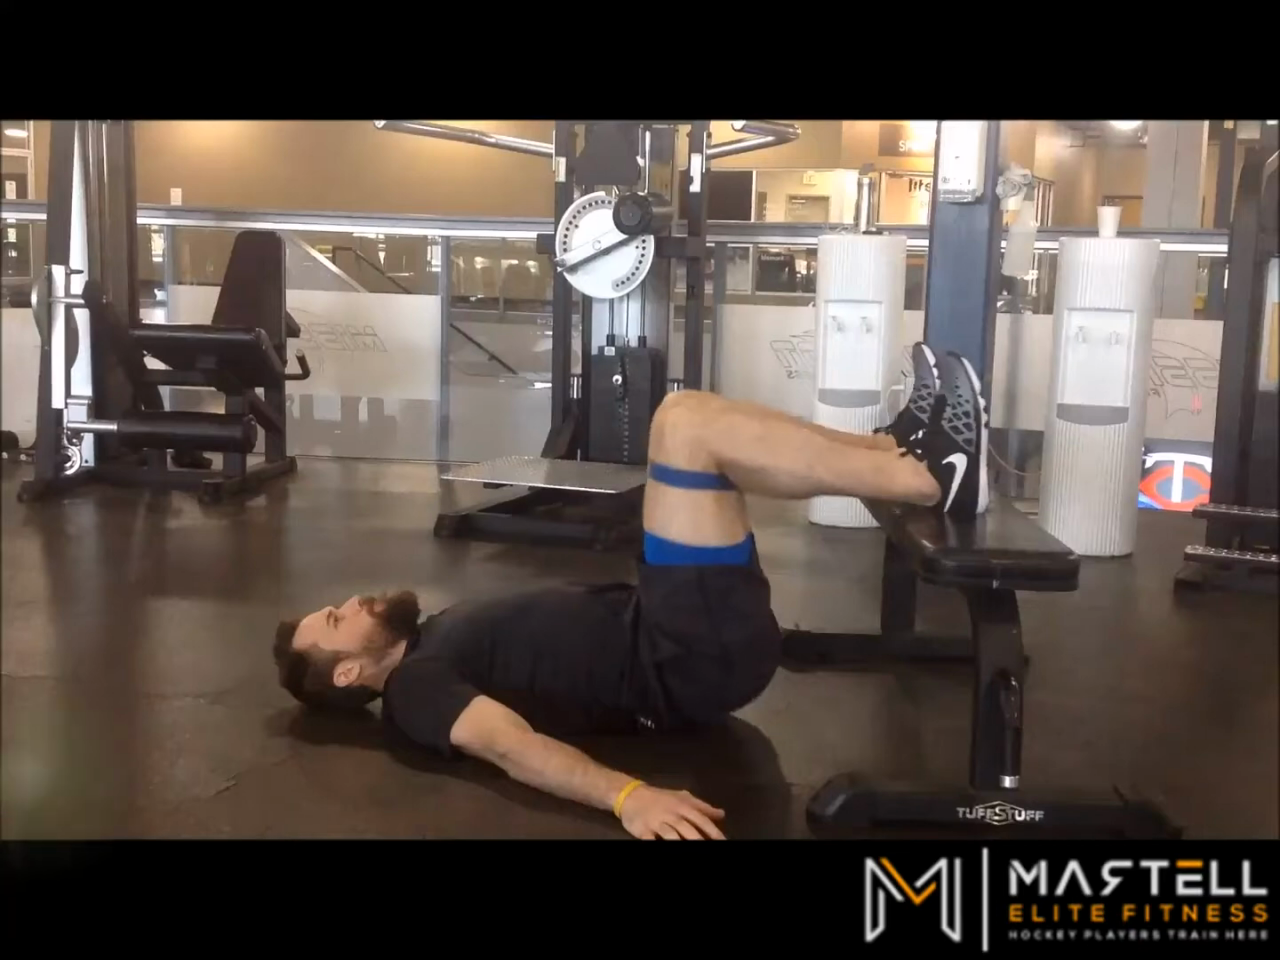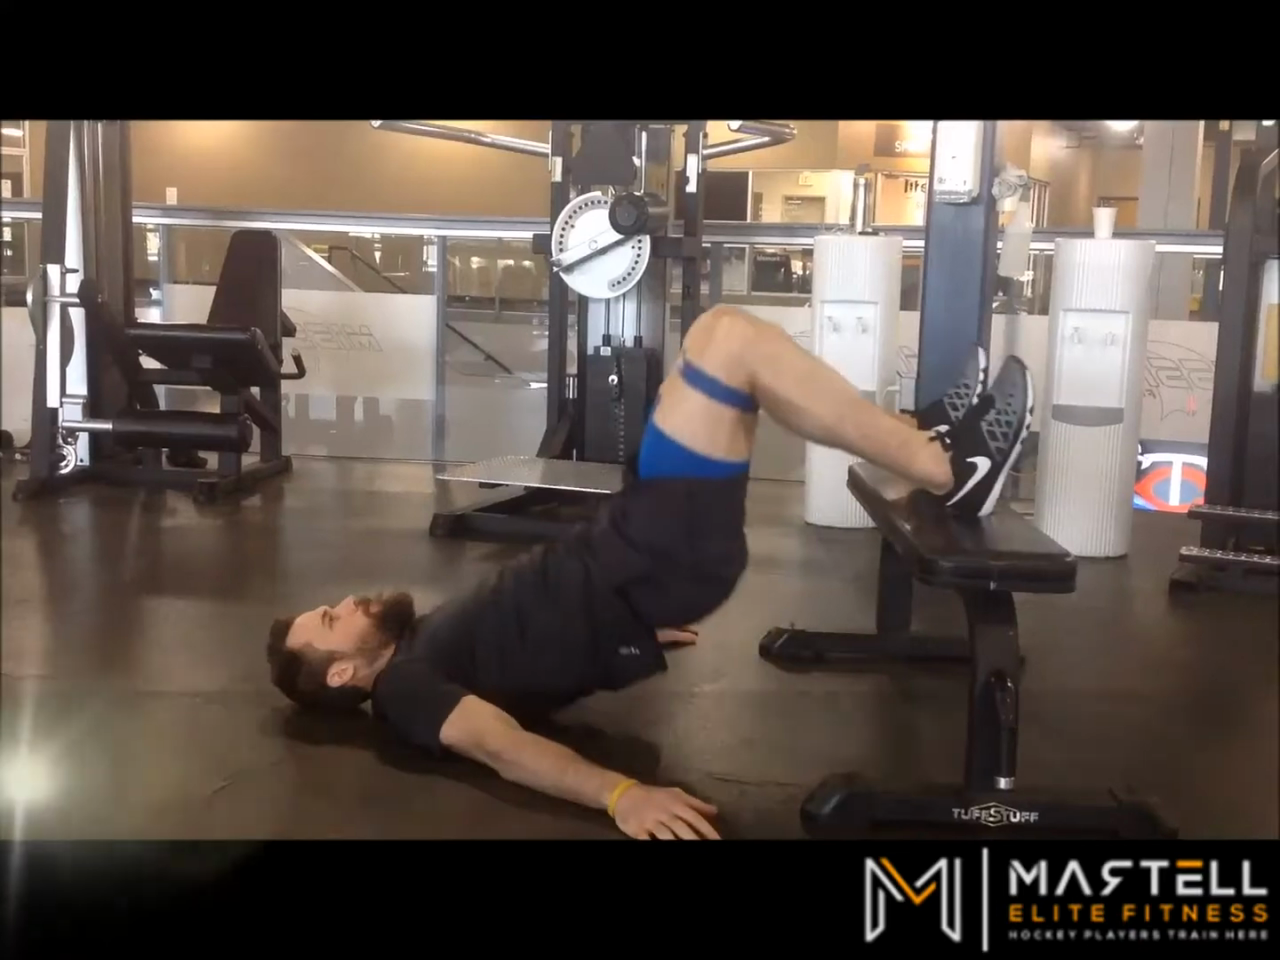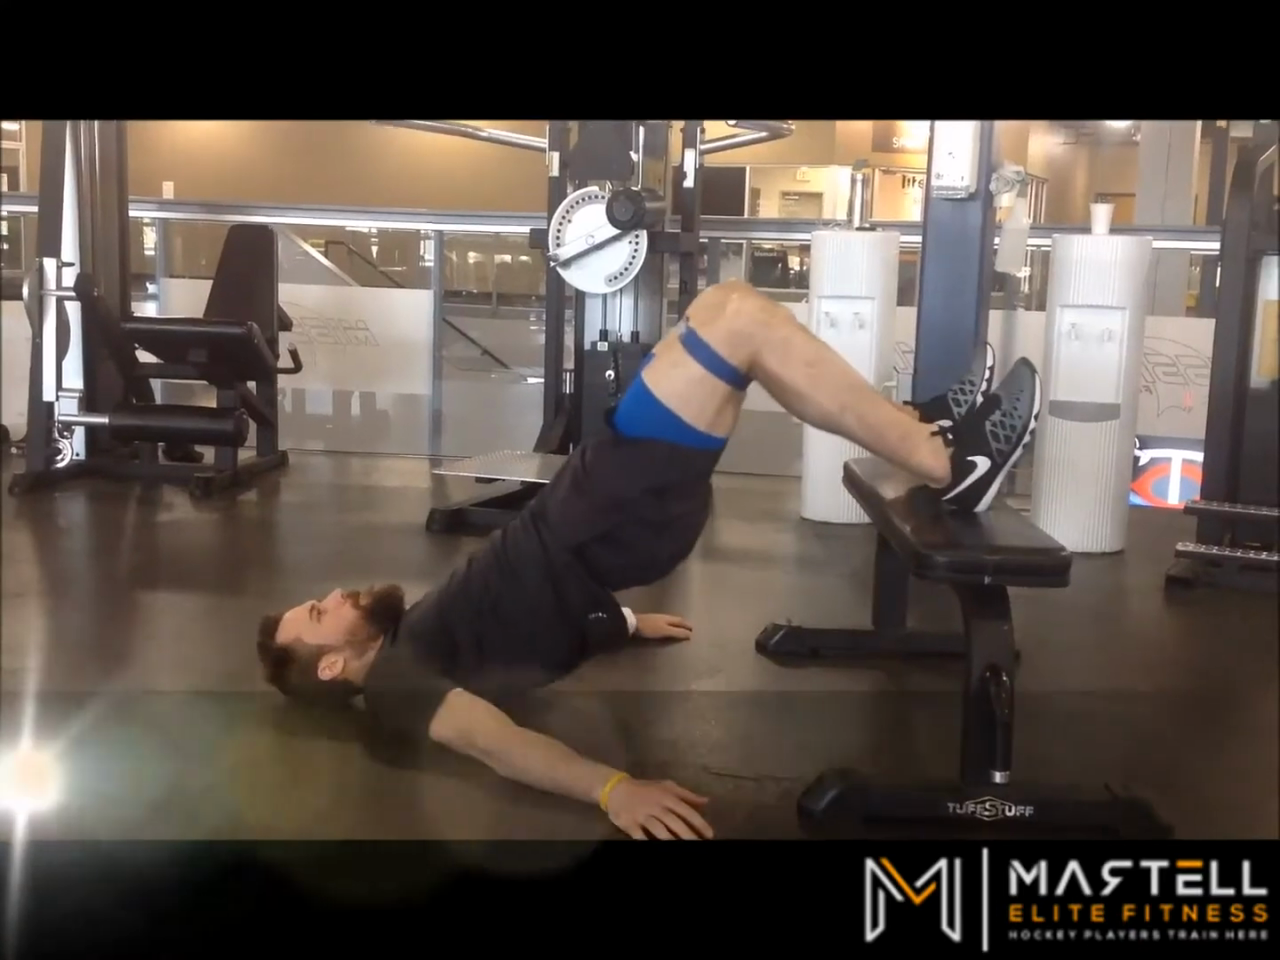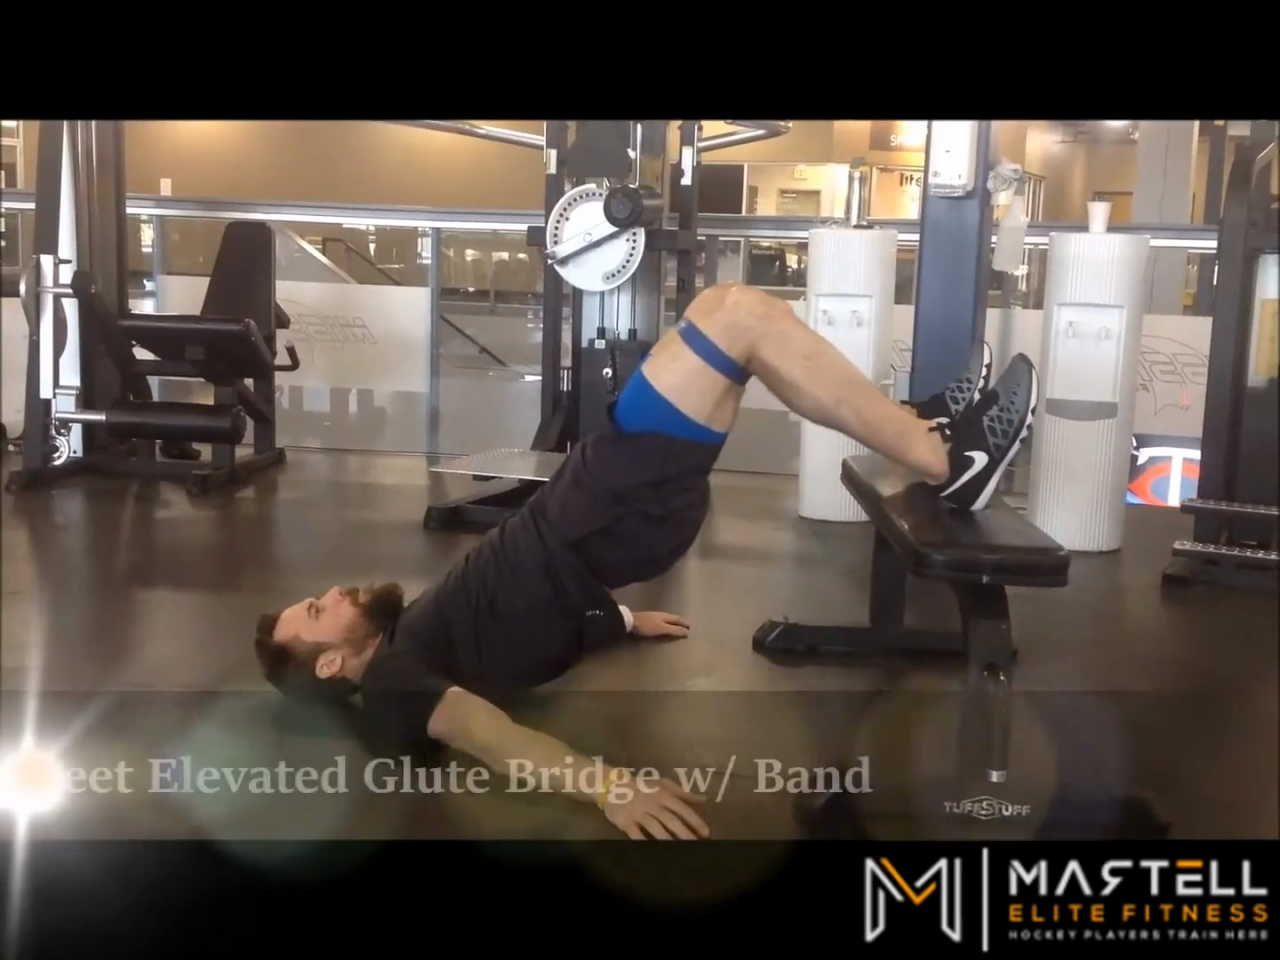
dt=0.4s
person 1, frame 1
left shoulder: (433, 640)
right shoulder: (416, 689)
right elbow: (513, 746)
right wrist: (627, 794)
left hip: (642, 625)
right hip: (693, 663)
left knee: (698, 432)
right knee: (688, 424)
left ankle: (902, 450)
right ankle: (936, 480)
person 1, frame 2
left shoulder: (425, 641)
right shoulder: (405, 688)
right elbow: (501, 746)
right wrist: (618, 795)
left hip: (622, 564)
right hip: (652, 567)
left knee: (724, 342)
right knee: (725, 338)
left ankle: (925, 437)
right ankle: (948, 469)
person 1, frame 3
left shoulder: (411, 637)
right shoulder: (395, 682)
right elbow: (491, 741)
right wrist: (613, 789)
left hip: (588, 520)
right hip: (614, 519)
left knee: (730, 308)
right knee: (740, 321)
left ankle: (924, 431)
right ankle: (946, 464)
person 1, frame 4
left shoulder: (408, 637)
right shoulder: (393, 682)
right elbow: (491, 737)
right wrist: (605, 785)
left hip: (587, 520)
right hip: (616, 514)
left knee: (737, 317)
right knee: (738, 313)
left ankle: (923, 428)
right ankle: (944, 461)
